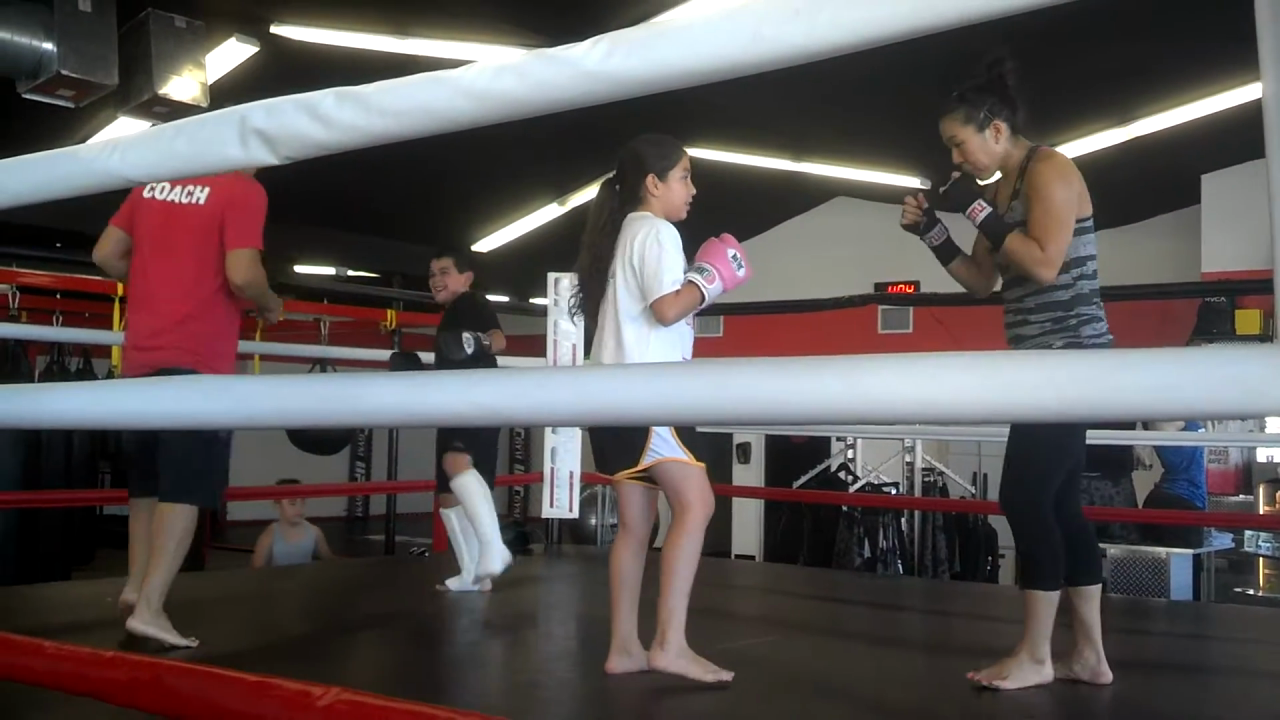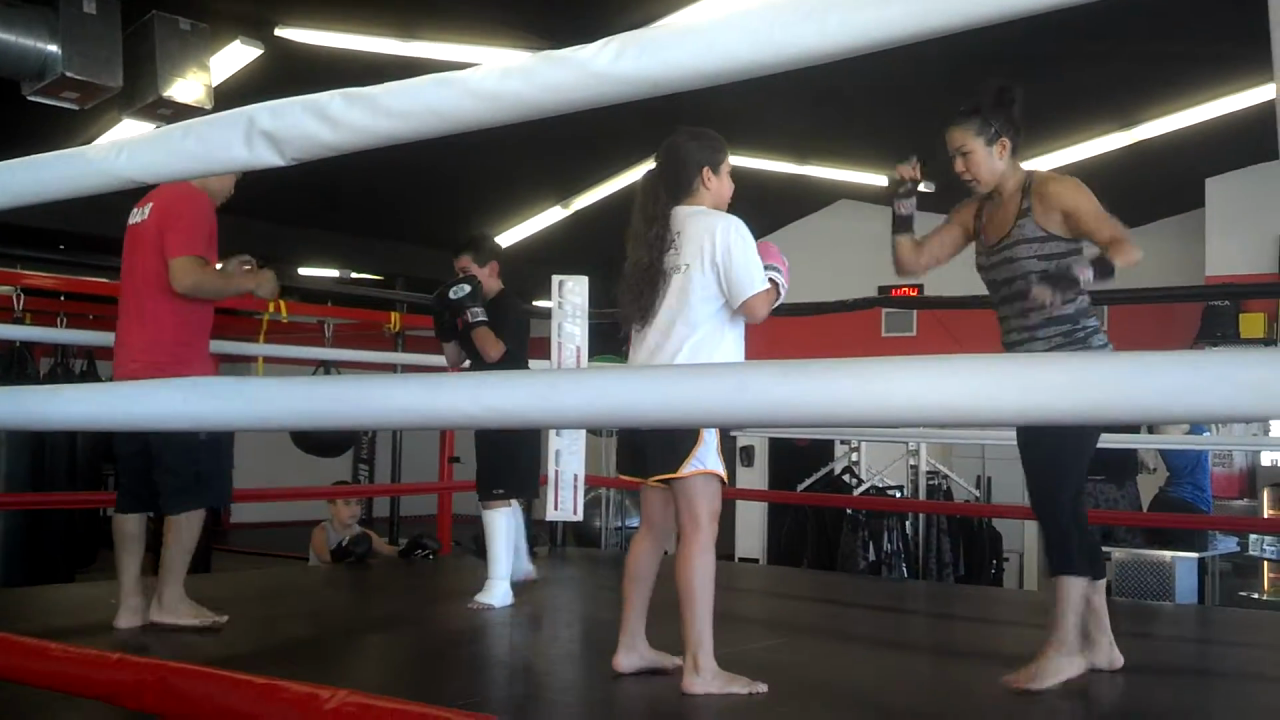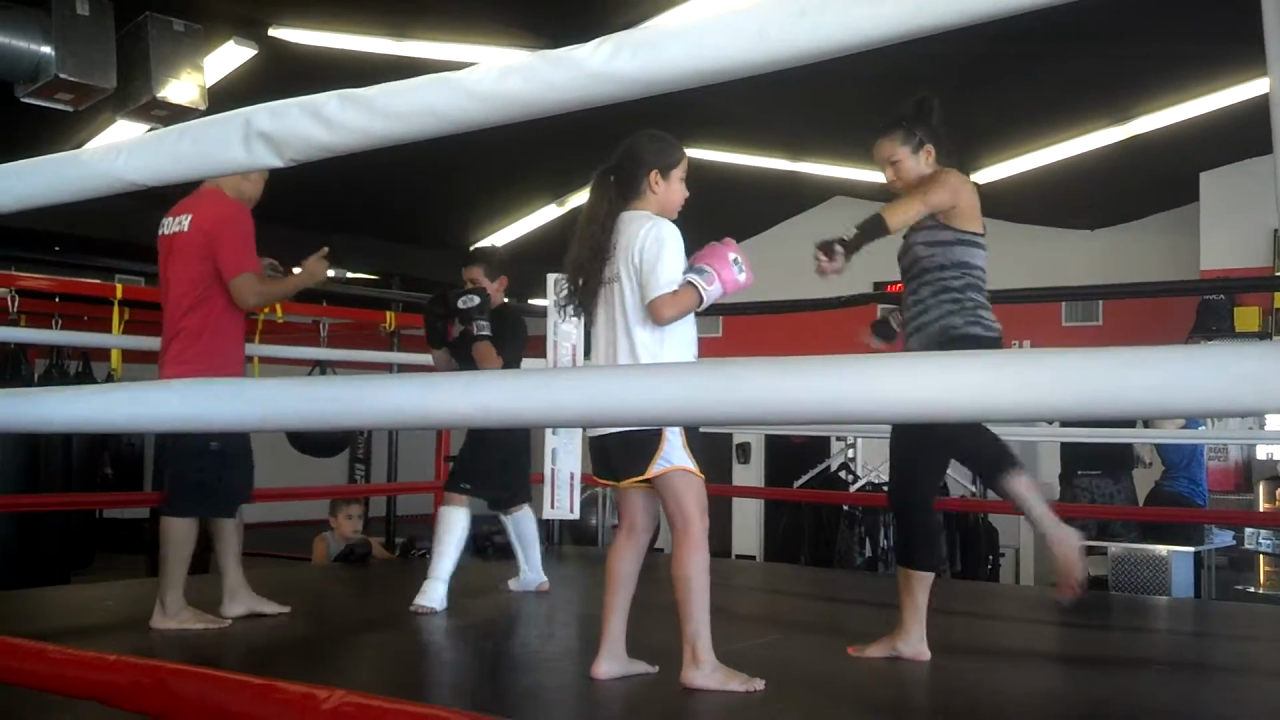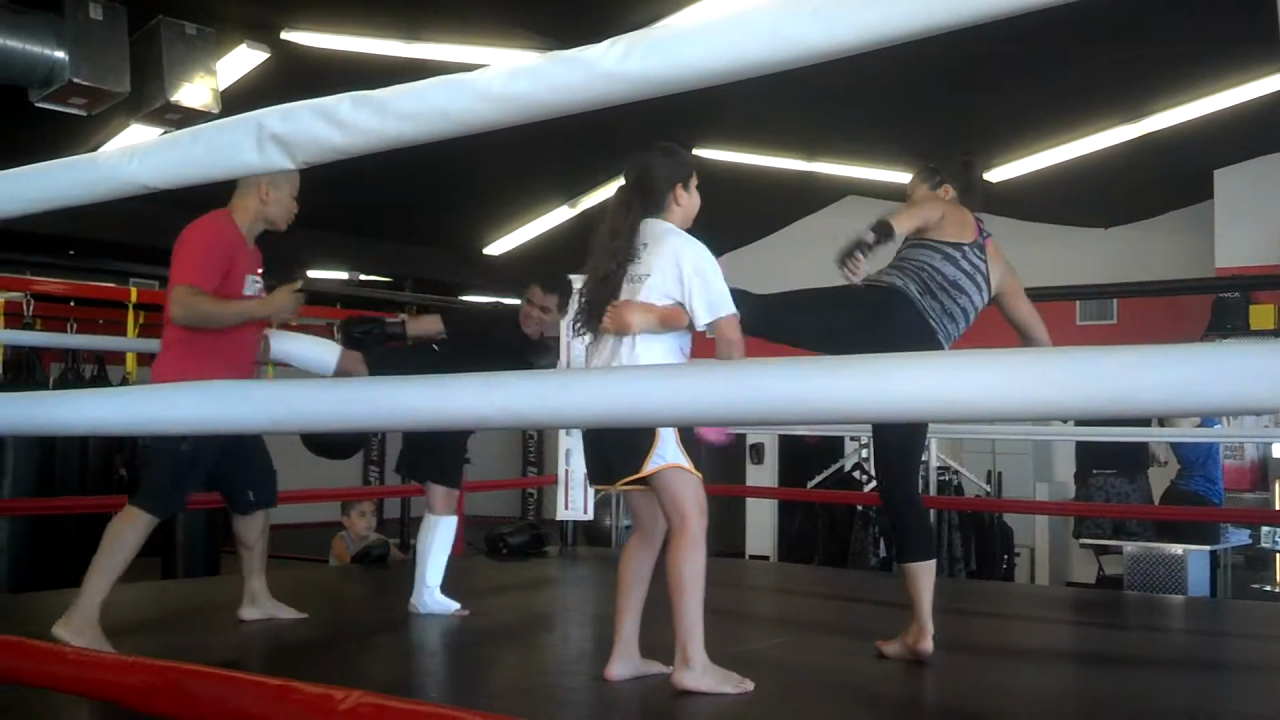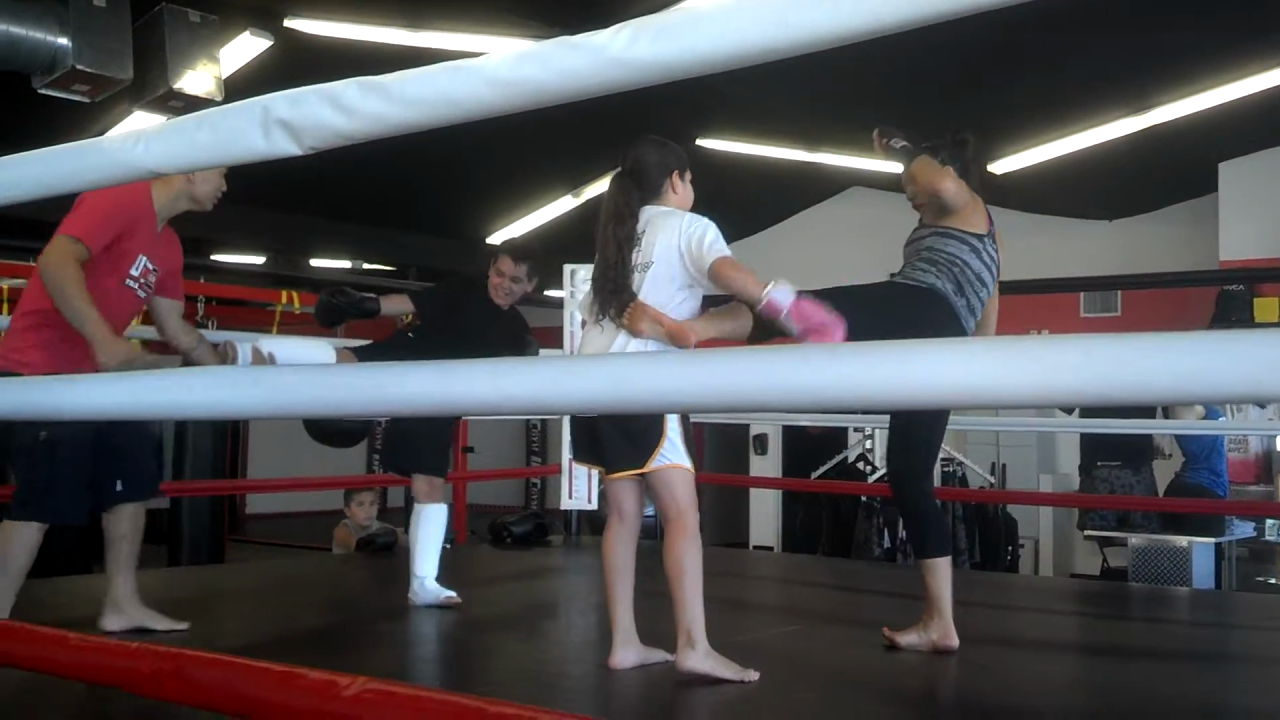
dt=0.7s
person 1, frame 1
left shoulder: (1050, 170)
right shoulder: (1004, 187)
left elbow: (1044, 265)
right elbow: (982, 280)
left wrist: (978, 212)
right wrist: (931, 232)
left hip: (1069, 359)
right hip: (1049, 364)
left knee: (1024, 498)
right knee: (1060, 504)
left ankle: (1033, 656)
right ankle: (1090, 655)
person 1, frame 2
left shoulder: (1053, 191)
right shoulder: (973, 213)
left elbow: (1128, 249)
right elbow: (908, 262)
left wrist: (1072, 278)
right wrist: (903, 200)
left hip: (1078, 366)
left knee: (1053, 498)
right knee: (1060, 503)
left ankle: (1061, 647)
right ankle: (1098, 642)
person 1, frame 3
left shoulder: (953, 185)
right shoulder: (928, 217)
left elbow: (907, 209)
left wrist: (845, 246)
right wrist: (895, 323)
left hip: (963, 342)
right hip: (931, 357)
left knee: (960, 435)
right knee: (909, 492)
left ankle: (1055, 531)
right ankle: (909, 635)
person 1, frame 4
left shoulder: (944, 212)
right shoulder: (999, 264)
left elbow: (909, 215)
right elbow: (1041, 341)
left wrist: (867, 241)
left hip: (883, 311)
right hip: (919, 348)
left knee: (759, 309)
right knee: (899, 488)
left ankle: (662, 315)
right ankle: (921, 628)
person 1, frame 5
left shoulder: (960, 199)
right shoulder: (986, 239)
left elbow: (940, 183)
right elbow: (985, 330)
left wrist: (902, 147)
left hip: (913, 311)
right hip: (947, 343)
right knee: (911, 481)
left ankle: (684, 327)
right ankle: (940, 623)
person 2, frame 1
left shoulder: (626, 234)
right shoulder: (657, 232)
right elbow: (668, 309)
left wrist: (704, 286)
right wrist: (712, 276)
left knee: (635, 523)
right knee: (696, 506)
left ankle: (624, 647)
right ankle: (671, 643)
person 2, frame 2
left shoulder: (656, 233)
right shoulder: (723, 228)
right elbow: (755, 307)
right wrist: (777, 276)
left knee: (656, 525)
right knee: (699, 527)
left ankle: (632, 643)
right ankle: (702, 667)
person 2, frame 3
left shoulder: (610, 235)
right shoulder: (658, 231)
right elbow: (665, 308)
left wrist: (695, 282)
right wrist: (713, 279)
left knee: (634, 526)
right knee: (692, 523)
left ankle: (611, 652)
right ankle: (699, 660)
person 2, frame 4
left shoulder: (615, 247)
right shoulder: (686, 249)
right elbow: (726, 334)
left knee: (651, 525)
right knee: (690, 521)
left ankle: (623, 654)
right ankle: (692, 661)
person 2, frame 5
left shoulder: (617, 233)
right shoulder: (686, 227)
right elbow: (729, 272)
right wrist: (796, 308)
left knee: (624, 515)
right knee: (682, 516)
left ankle: (624, 642)
right ankle: (694, 644)
person 3, frame 1
left shoulder: (153, 184)
right shoulder: (243, 191)
left elbow: (105, 254)
right elbow: (241, 274)
right wrist: (269, 302)
left hip: (143, 356)
right hip: (198, 360)
left knee: (147, 478)
right knee: (186, 487)
left ankle: (138, 586)
right ankle: (149, 608)
person 3, frame 2
left shoulder: (152, 203)
right shoulder: (191, 203)
right elbow: (185, 279)
left wrist: (223, 275)
right wrist: (249, 283)
left hip: (134, 373)
right hip: (177, 372)
left knee: (137, 494)
right knee: (191, 490)
left ankle: (129, 602)
right ankle: (169, 598)
person 3, frame 3
left shoulder: (178, 215)
right shoulder: (229, 213)
right elbow: (248, 296)
left wrist: (247, 269)
right wrist: (305, 277)
left hip: (187, 373)
right hip: (207, 378)
left knee: (225, 484)
right knee: (191, 492)
left ankle: (237, 592)
right ankle: (170, 607)
person 3, frame 4
left shoulder: (248, 249)
right shoulder: (209, 234)
right elbow: (182, 309)
right wrist: (265, 306)
left knee: (253, 495)
right knee: (156, 499)
left ankle: (257, 597)
right ankle: (79, 618)
person 3, frame 5
left shoulder: (168, 245)
right shoulder: (120, 199)
left elbow: (176, 328)
right elbow: (55, 261)
right wrist: (100, 338)
left hip: (94, 372)
right hip: (41, 366)
left knee: (134, 473)
right knee: (40, 500)
left ankle: (123, 603)
person 4, frame 1
left shoulder: (472, 304)
right shoulder: (450, 317)
left elbow: (499, 341)
left wrist: (479, 342)
left knee: (455, 461)
right knee: (448, 496)
left ankle: (493, 550)
right ankle: (475, 572)
person 4, frame 2
left shoulder: (511, 306)
right shoulder: (481, 308)
left elbow: (493, 352)
right elbow: (455, 360)
left wrist: (472, 309)
right wrist: (445, 321)
left knee: (495, 496)
right knee: (502, 494)
left ankle: (499, 585)
right ankle: (519, 562)
person 4, frame 3
left shoulder: (509, 320)
right shoulder: (477, 320)
left elbow: (490, 366)
right elbow: (445, 367)
left wrist: (477, 321)
right wrist: (437, 332)
left hip: (498, 425)
right hip: (497, 425)
left knee: (456, 496)
right knee: (512, 502)
left ankle: (435, 588)
right ankle: (533, 574)
person 4, frame 4
left shoulder: (544, 355)
right shoulder: (494, 317)
right elbow: (439, 325)
right wrist: (389, 327)
right hip: (424, 371)
left knee: (443, 500)
right knee: (355, 362)
left ankle: (426, 593)
person 4, frame 5
left shoulder: (516, 331)
right shoulder: (464, 291)
right elbow: (411, 302)
right wrist: (367, 304)
right hip: (402, 363)
left knee: (431, 487)
right knee: (344, 363)
left ankle: (423, 582)
right ankle: (253, 354)
